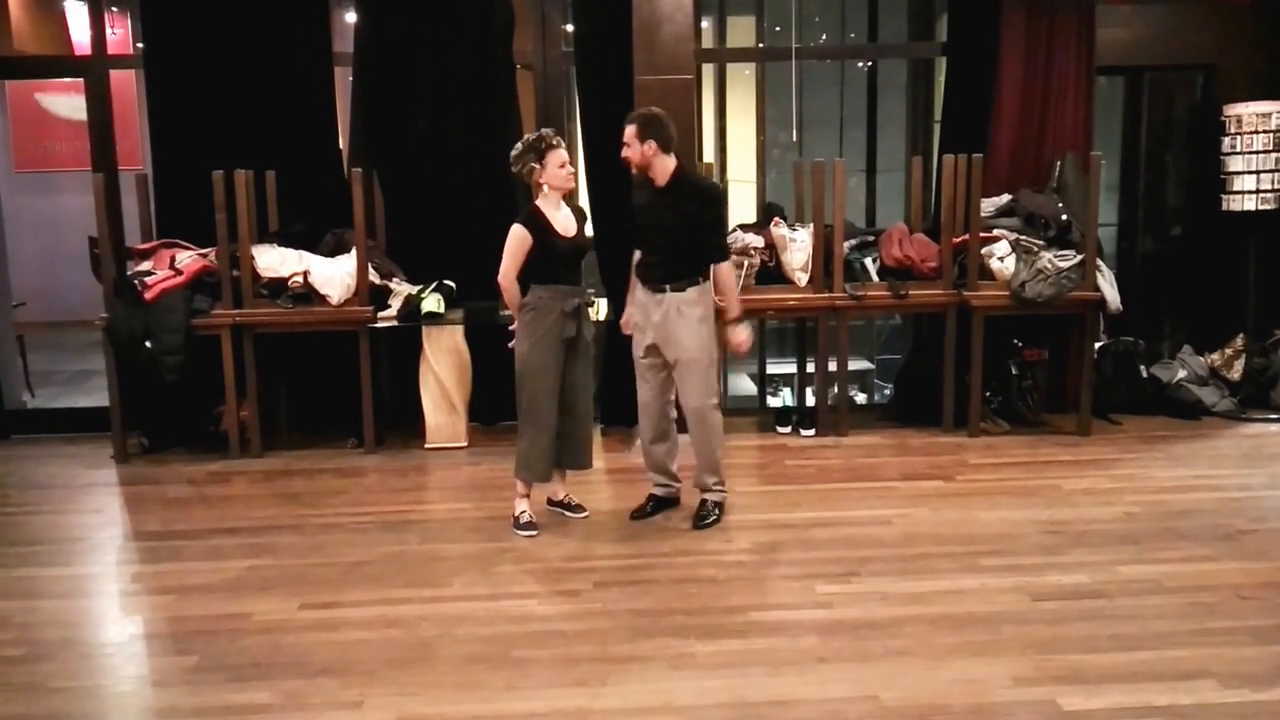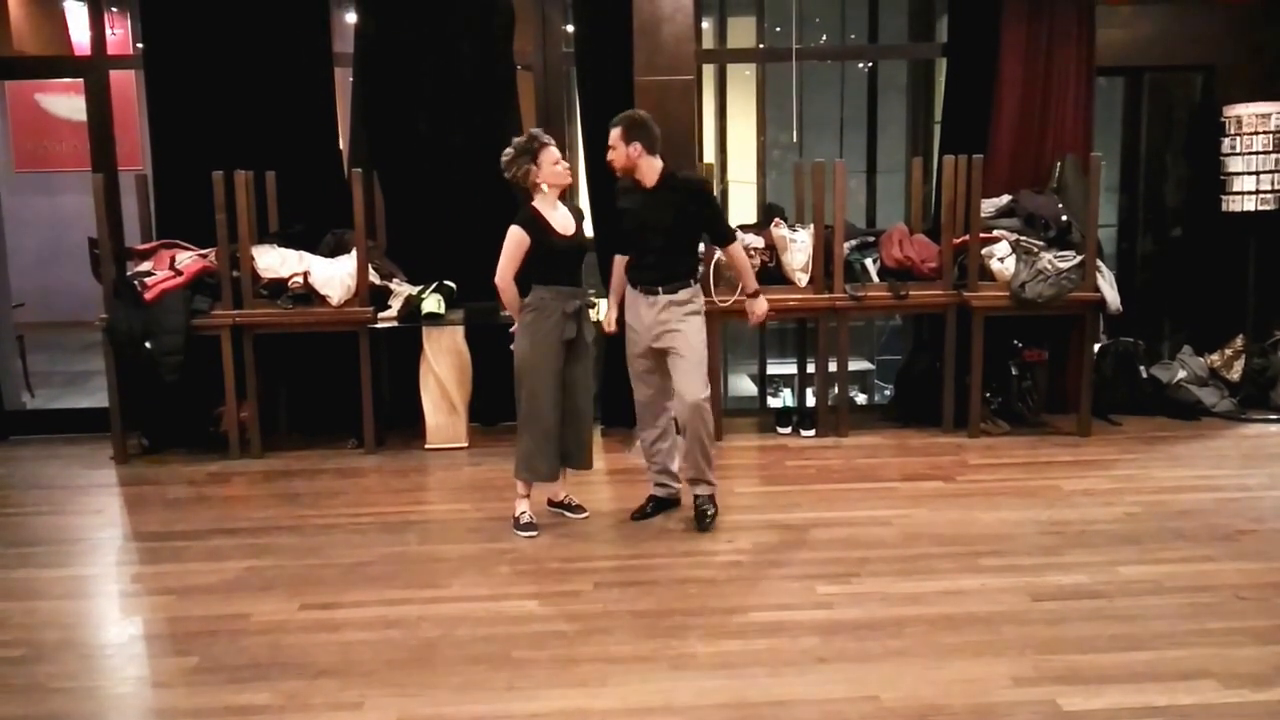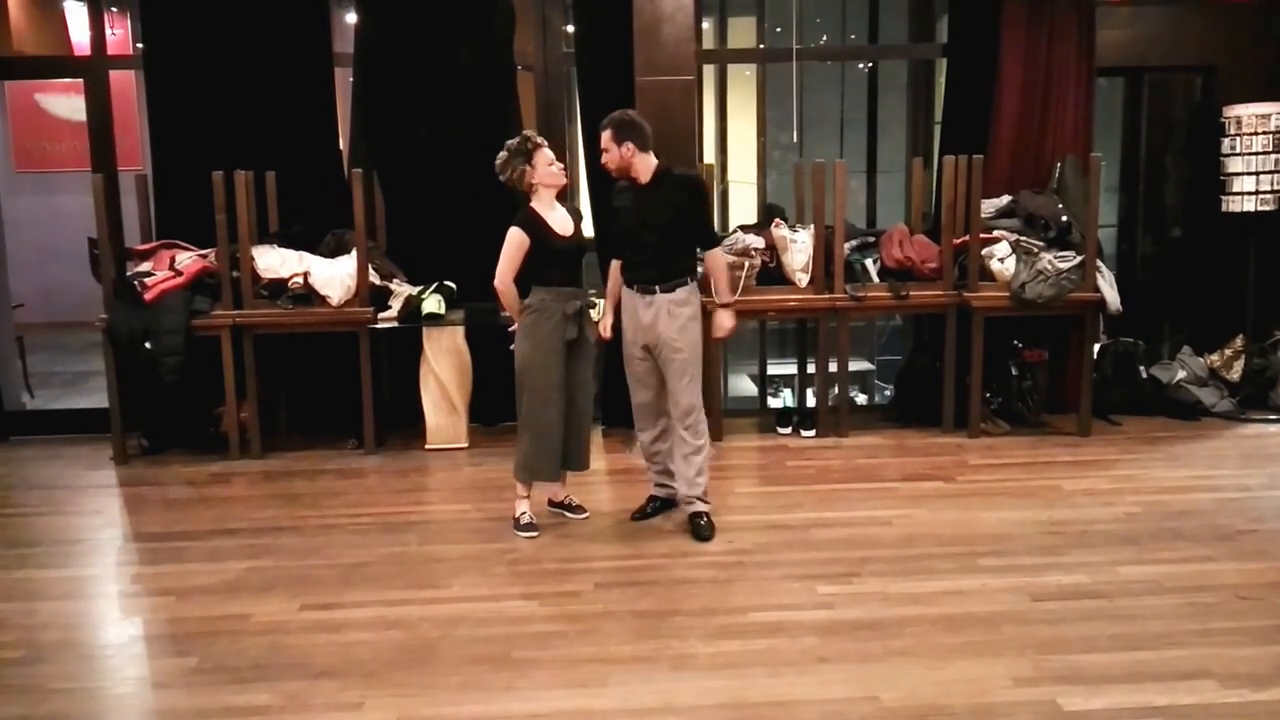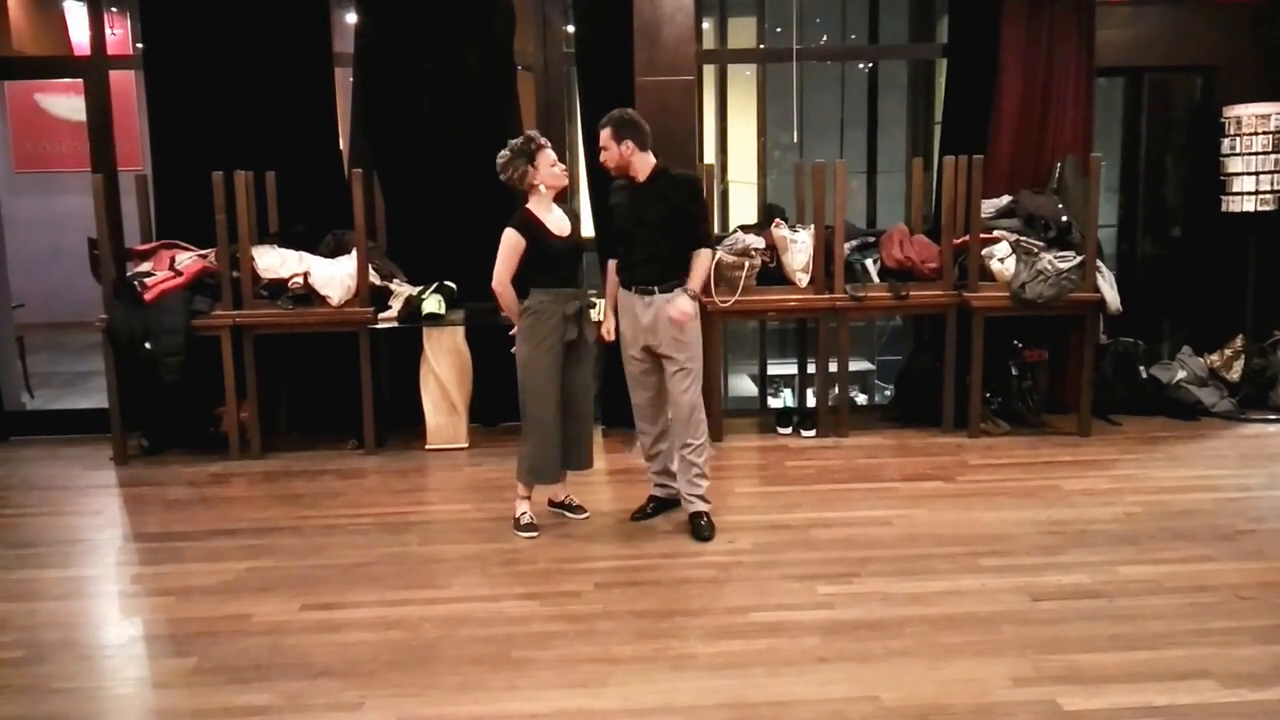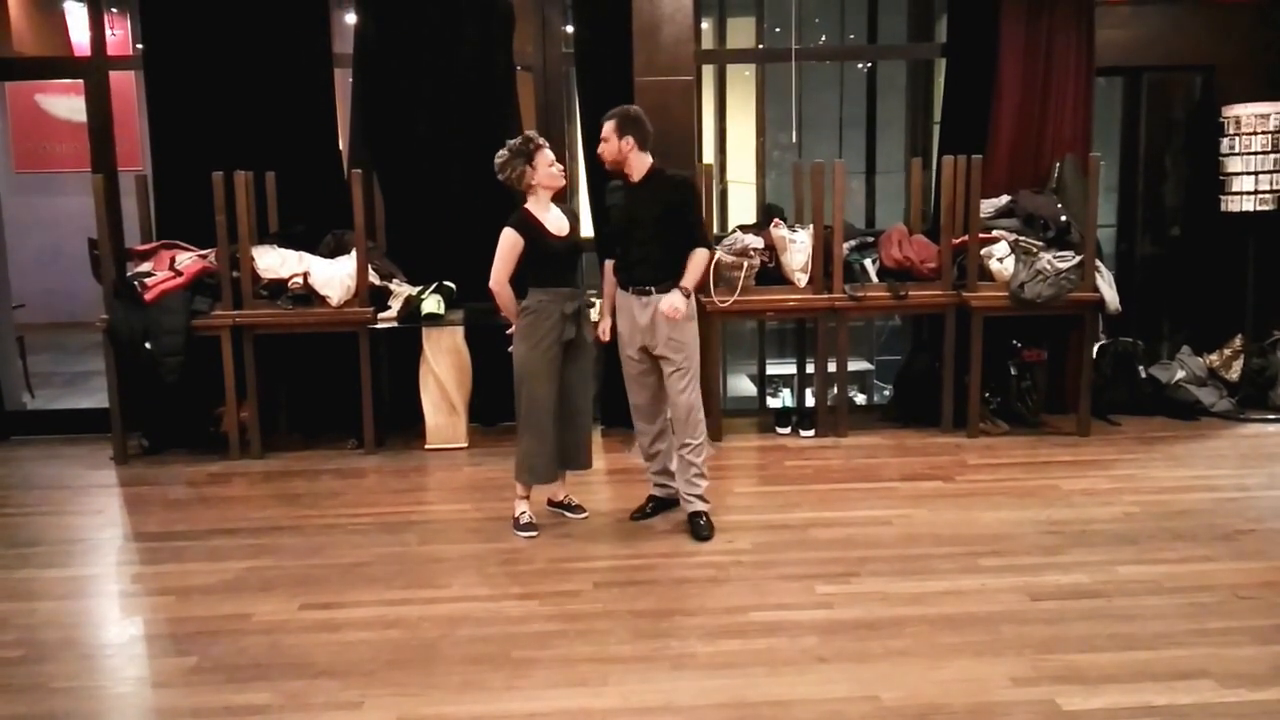
dt=0.2s
person 1, frame 1
left shoulder: (702, 192)
right shoulder: (640, 190)
left elbow: (721, 259)
left wrist: (734, 320)
right wrist: (632, 304)
left hip: (689, 302)
right hip: (647, 302)
left knee: (700, 403)
right knee: (651, 405)
left ankle: (712, 493)
right ankle: (664, 488)
person 1, frame 2
left shoulder: (691, 189)
right shoulder: (624, 193)
left elbow: (727, 242)
left wrist: (752, 292)
right wrist: (613, 304)
left hip: (682, 303)
right hip: (638, 304)
left knee: (691, 398)
right knee: (649, 404)
left ankle: (702, 487)
right ankle: (664, 487)
person 1, frame 3
left shoulder: (686, 186)
right shoulder: (619, 194)
left elbow: (711, 248)
left wrist: (724, 304)
right wrist: (608, 309)
left hip: (677, 301)
right hip: (634, 304)
left knee: (687, 405)
right knee: (646, 406)
left ankle: (696, 502)
right ankle: (664, 487)
person 1, frame 4
left shoulder: (683, 185)
right shoulder: (617, 193)
left elbow: (704, 246)
left wrist: (690, 294)
right wrist: (609, 311)
left hip: (673, 305)
right hip: (632, 305)
left knee: (687, 406)
right knee: (646, 407)
left ankle: (696, 501)
right ankle: (664, 488)
person 1, frame 5
left shoulder: (678, 187)
right shoulder: (615, 194)
left elbow: (699, 248)
left wrist: (684, 293)
right wrist: (606, 312)
left hip: (669, 302)
right hip: (628, 305)
left knee: (685, 406)
right knee: (644, 407)
left ankle: (695, 501)
right ankle: (663, 488)
person 2, frame 1
left shoulder: (578, 214)
right shoulder: (529, 221)
right elbow: (506, 278)
right wrist: (524, 317)
left hip: (576, 316)
right hip: (542, 318)
left knee: (575, 404)
right knee: (538, 408)
left ankle: (558, 490)
right ankle: (522, 500)
person 2, frame 2
left shoulder: (575, 214)
right shoulder: (527, 221)
right elbow: (503, 279)
left wrist: (578, 308)
right wrist: (522, 318)
left hip: (576, 317)
right hip: (543, 318)
left knee: (575, 404)
right knee: (538, 408)
left ankle: (558, 491)
right ankle: (522, 501)
person 2, frame 3
left shoulder: (572, 214)
right shoulder: (526, 222)
right elbow: (503, 281)
left wrist: (581, 311)
right wrist: (523, 320)
left hip: (577, 317)
right hip: (544, 319)
left knee: (575, 406)
right knee: (539, 409)
left ankle: (558, 491)
right ankle: (522, 502)
person 2, frame 4
left shoulder: (569, 216)
right shoulder: (522, 224)
right elbow: (500, 283)
left wrist: (578, 310)
right wrist: (522, 322)
left hip: (577, 318)
right hip: (543, 321)
left knee: (575, 406)
right knee: (540, 411)
left ankle: (559, 491)
right ankle: (523, 502)
person 2, frame 5
left shoulder: (568, 215)
right shoulder: (520, 223)
right elbow: (498, 282)
left wrist: (577, 309)
right wrist: (521, 321)
left hip: (575, 318)
right hip: (541, 320)
left knee: (574, 405)
right knee: (537, 410)
left ankle: (558, 490)
right ankle: (522, 501)
